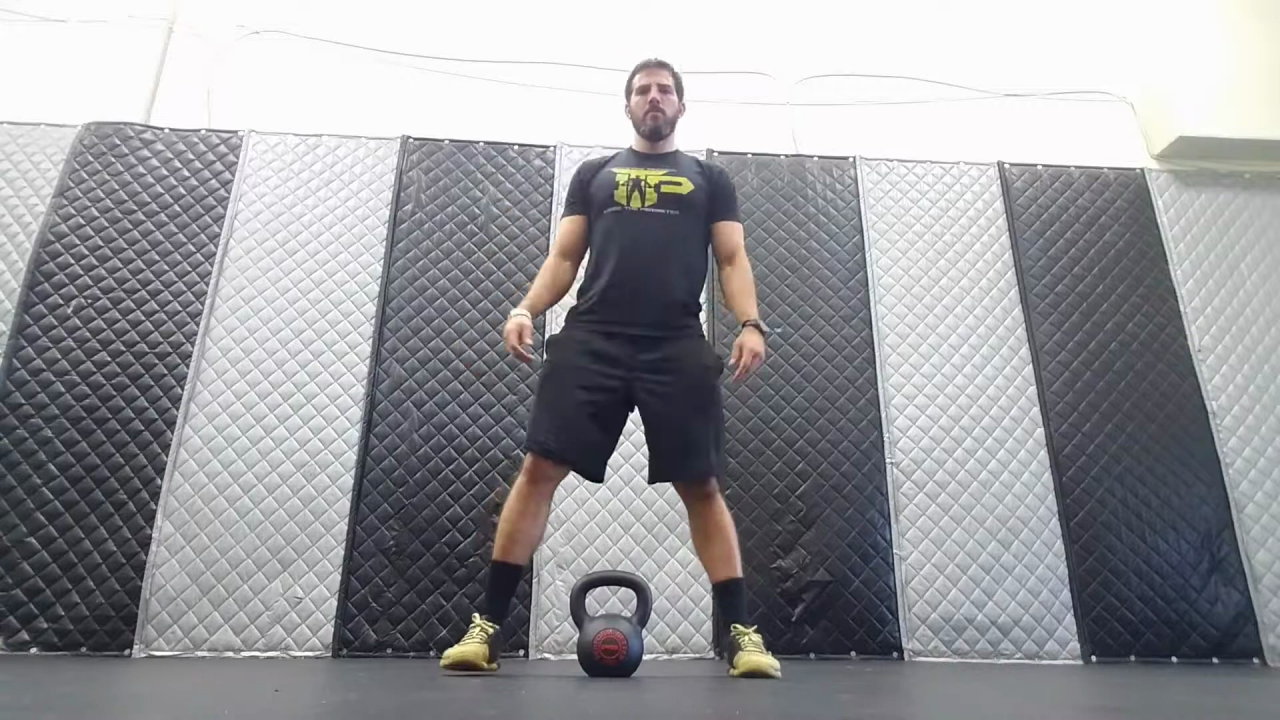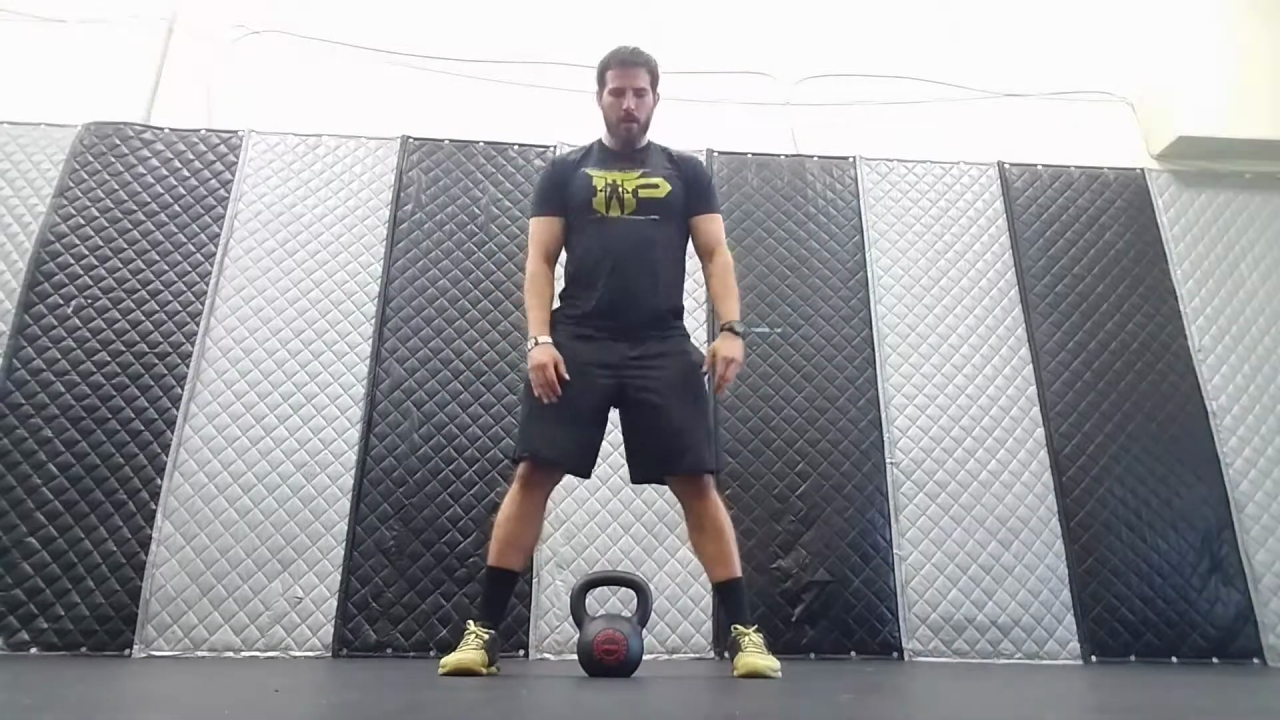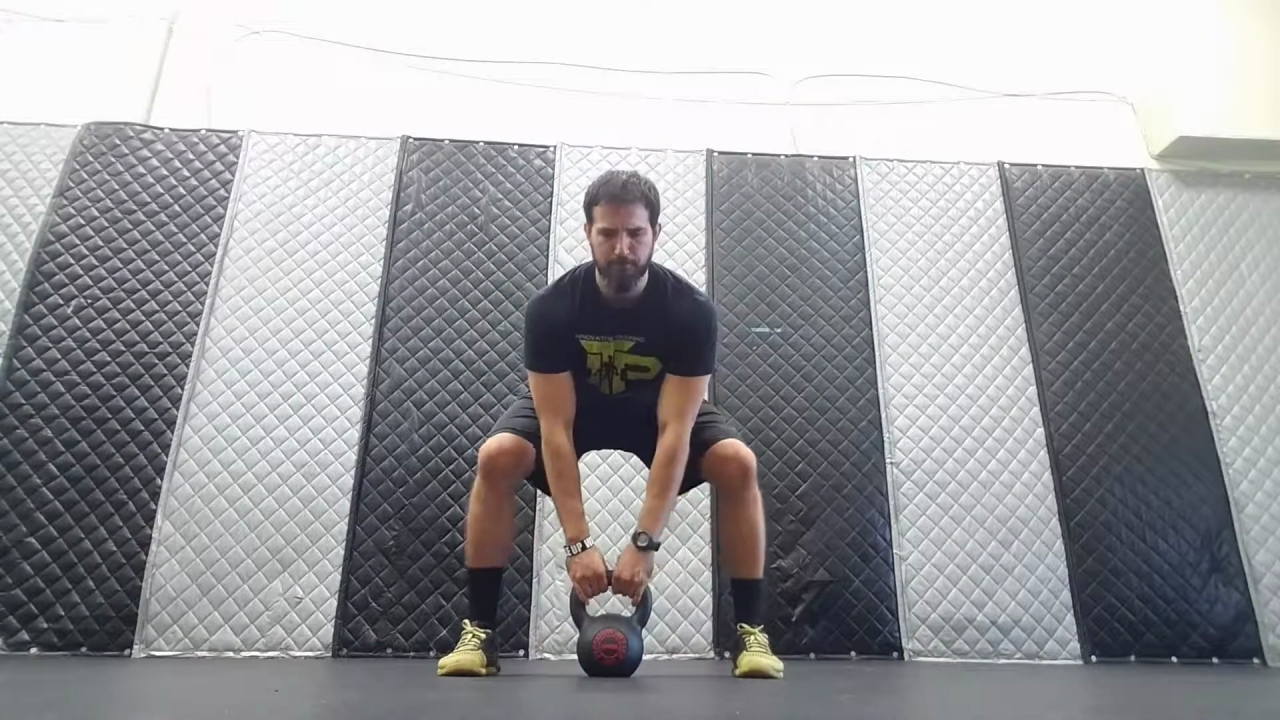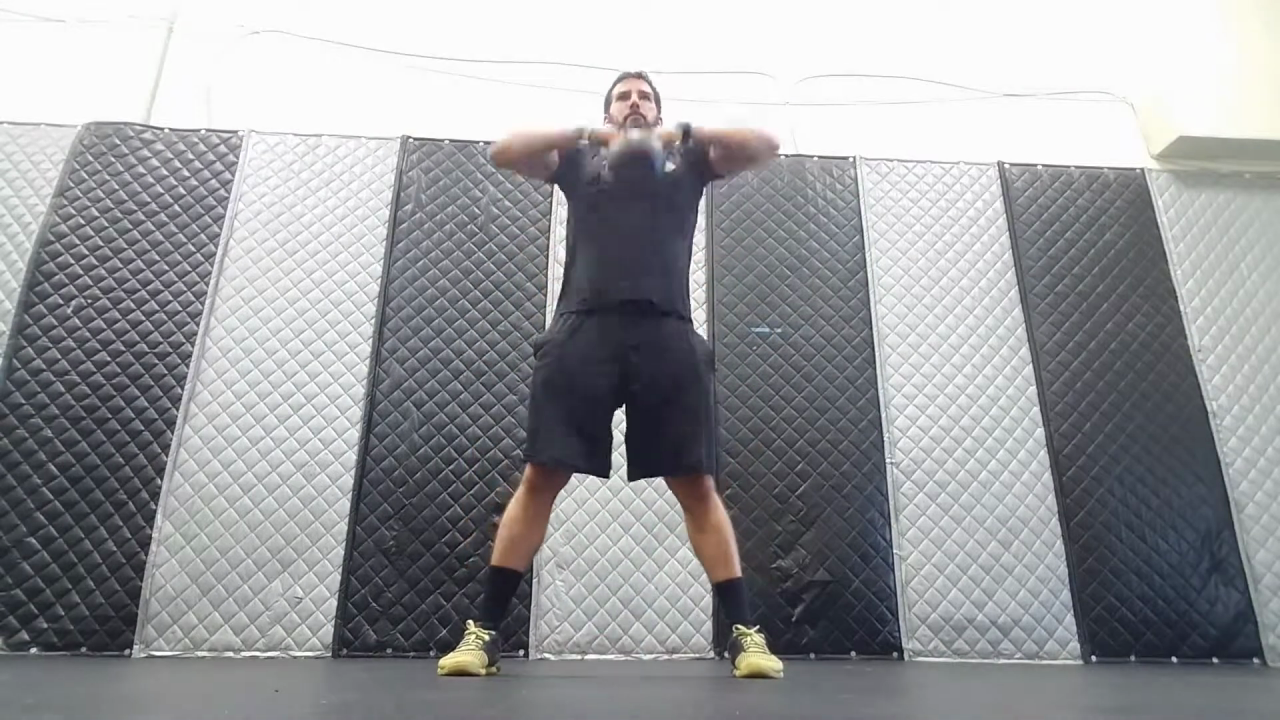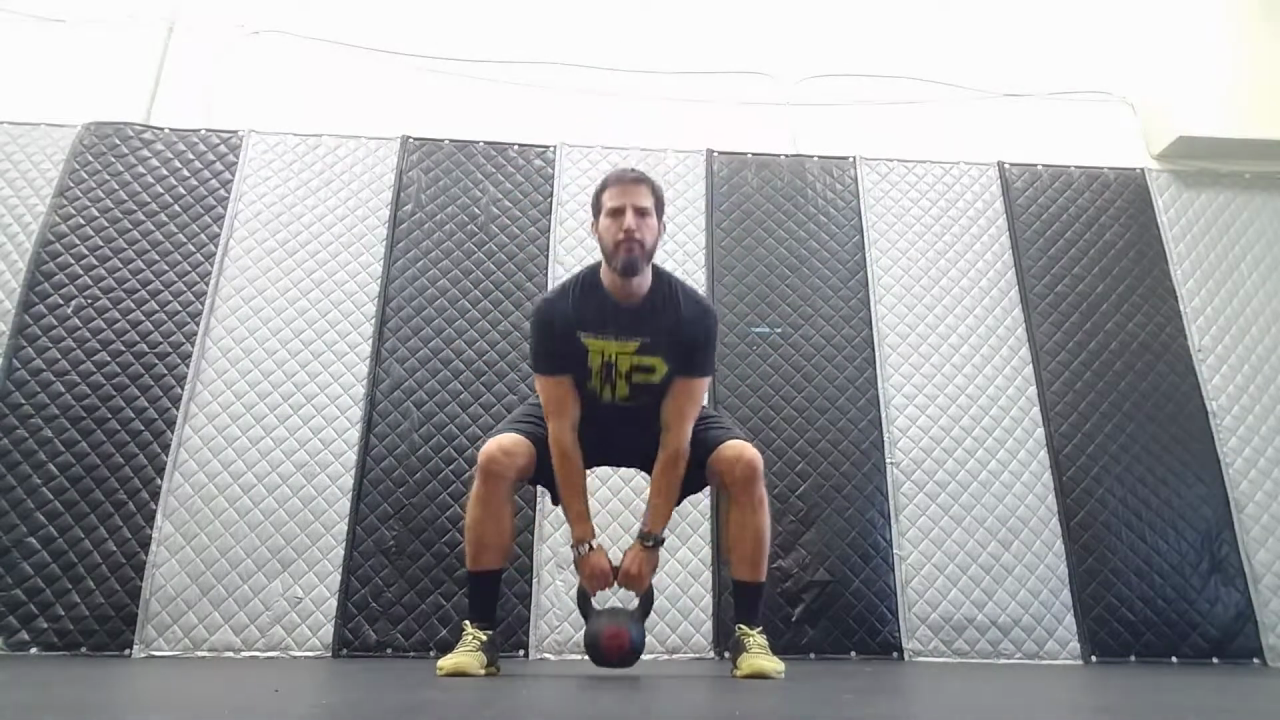
dt=1s
person 1, frame 1
left shoulder: (709, 178)
right shoulder: (594, 173)
left elbow: (734, 261)
right elbow: (564, 257)
left wrist: (750, 324)
right wrist: (524, 309)
left hip: (677, 348)
right hip: (591, 342)
left knee: (701, 486)
right knee: (540, 469)
left ankle: (740, 632)
right ankle: (487, 626)
person 1, frame 2
left shoulder: (686, 172)
right shoulder: (565, 171)
left elbow: (716, 256)
right elbow: (540, 262)
left wrist: (729, 330)
right wrist: (539, 341)
left hip: (663, 348)
right hip: (576, 344)
left knee: (697, 485)
right knee: (533, 477)
left ankle: (743, 632)
right ankle: (483, 631)
person 1, frame 3
left shoulder: (691, 311)
right shoulder: (550, 308)
left elbow: (674, 432)
right elbow: (556, 431)
left wrist: (644, 543)
right wrist: (578, 543)
left hip: (657, 410)
right hip: (569, 406)
left knee: (738, 463)
right knee: (497, 457)
left ankle: (750, 632)
right ankle: (479, 632)
person 1, frame 4
left shoulder: (687, 156)
right shoulder: (579, 156)
left elbow: (763, 144)
right elbow: (505, 150)
left wrist: (684, 131)
right wrist: (591, 129)
left hip: (664, 330)
right hip: (585, 328)
left knee: (696, 483)
right knee: (541, 476)
left ankle: (744, 633)
right ankle: (483, 630)
person 1, frame 5
left shoulder: (692, 313)
right shoulder: (558, 310)
left elbow: (676, 438)
right elbow: (563, 432)
left wrist: (649, 543)
right wrist: (583, 545)
left hip: (661, 425)
right hip: (577, 422)
left knee: (743, 465)
right knee: (496, 460)
left ankle: (749, 634)
right ankle: (478, 634)
